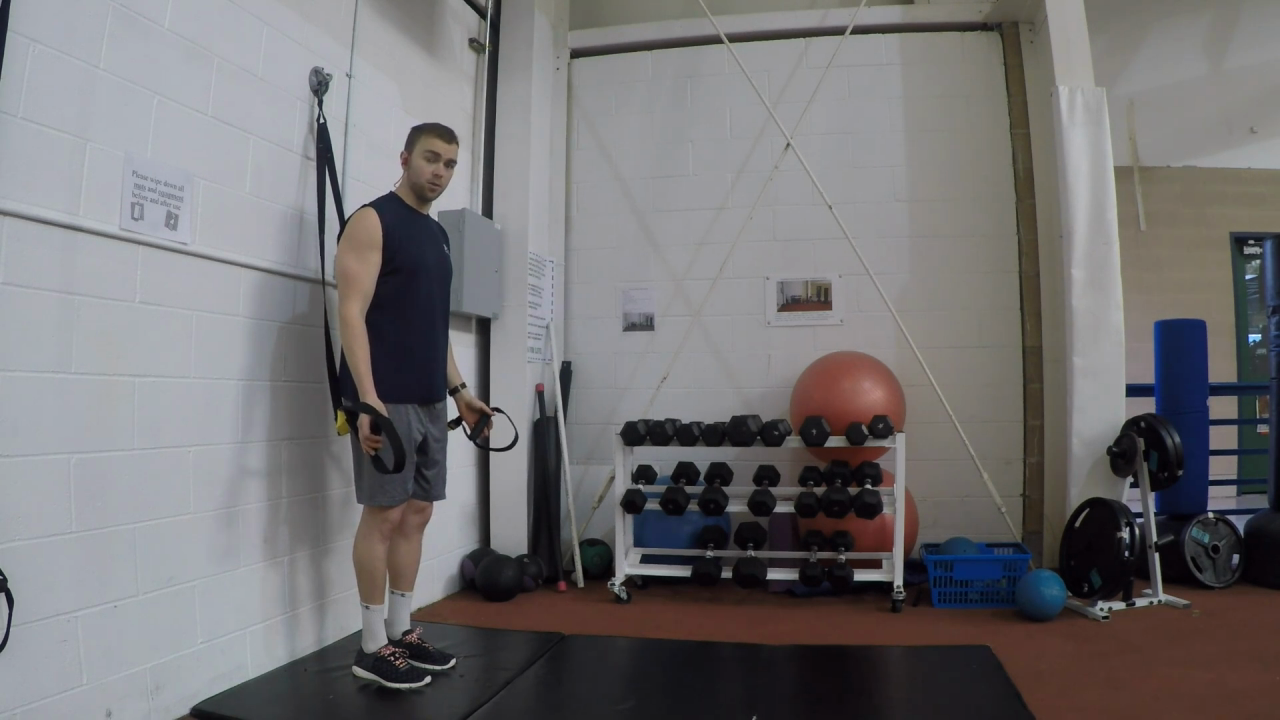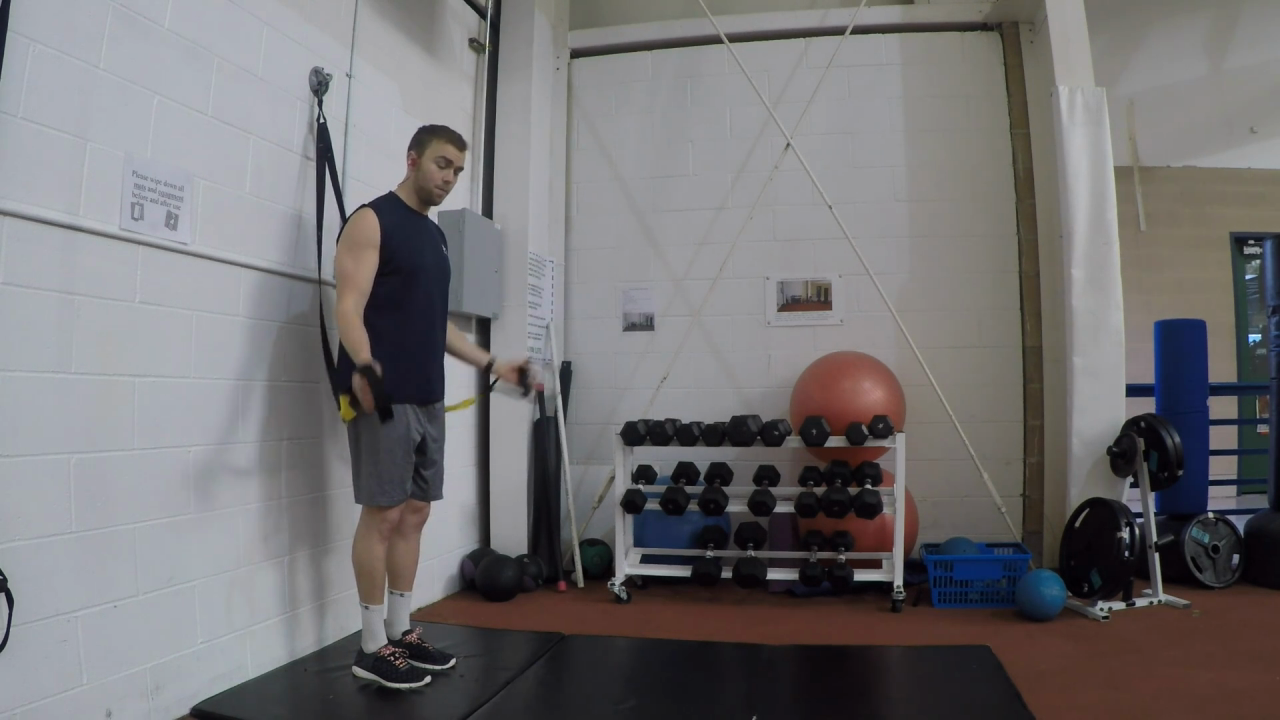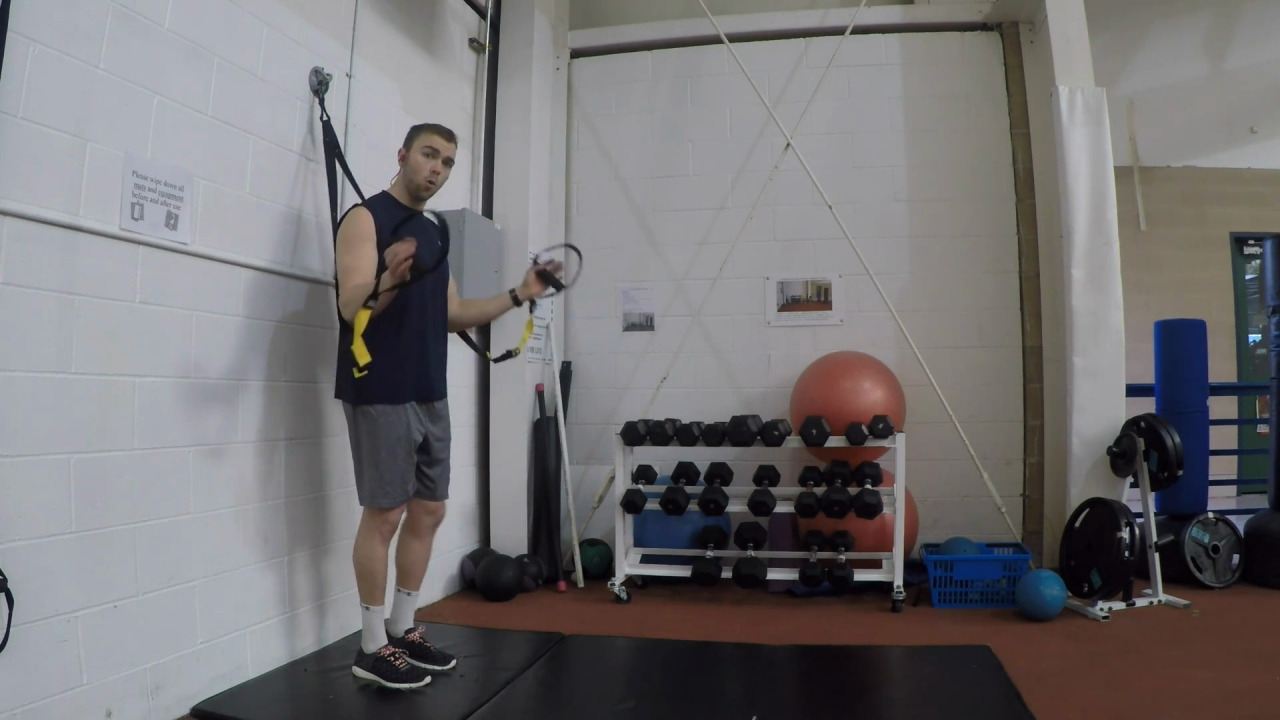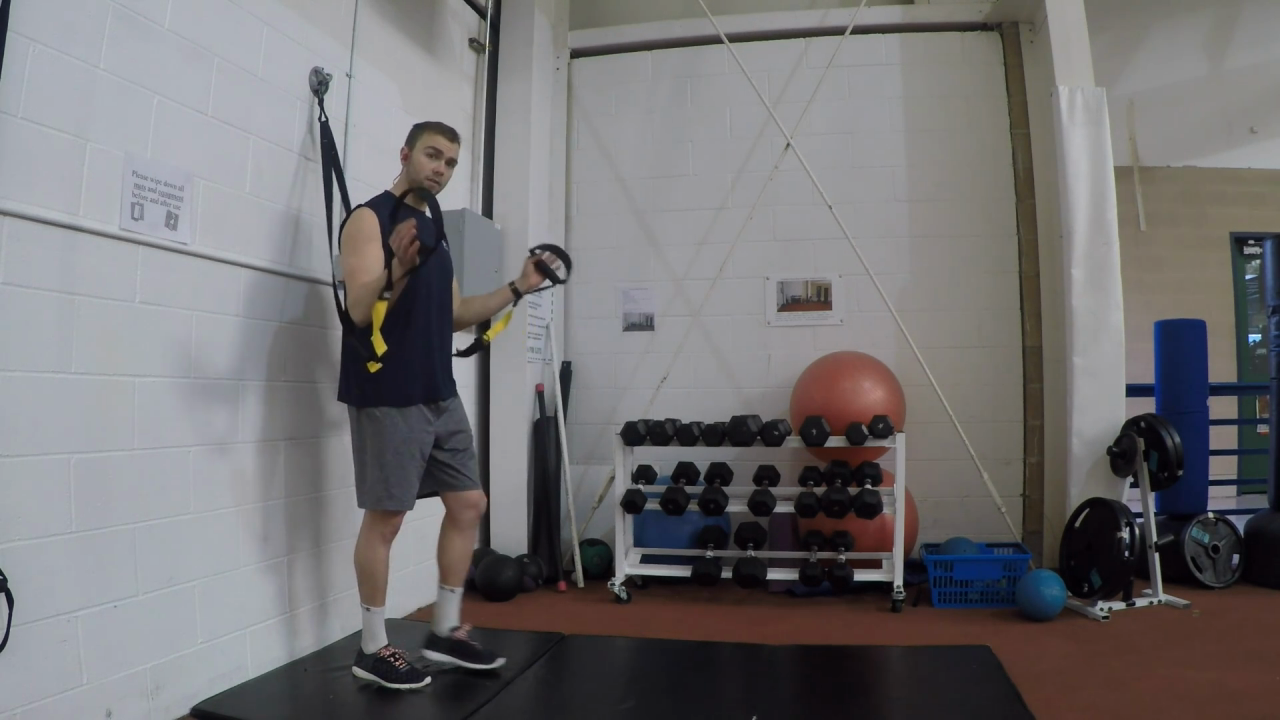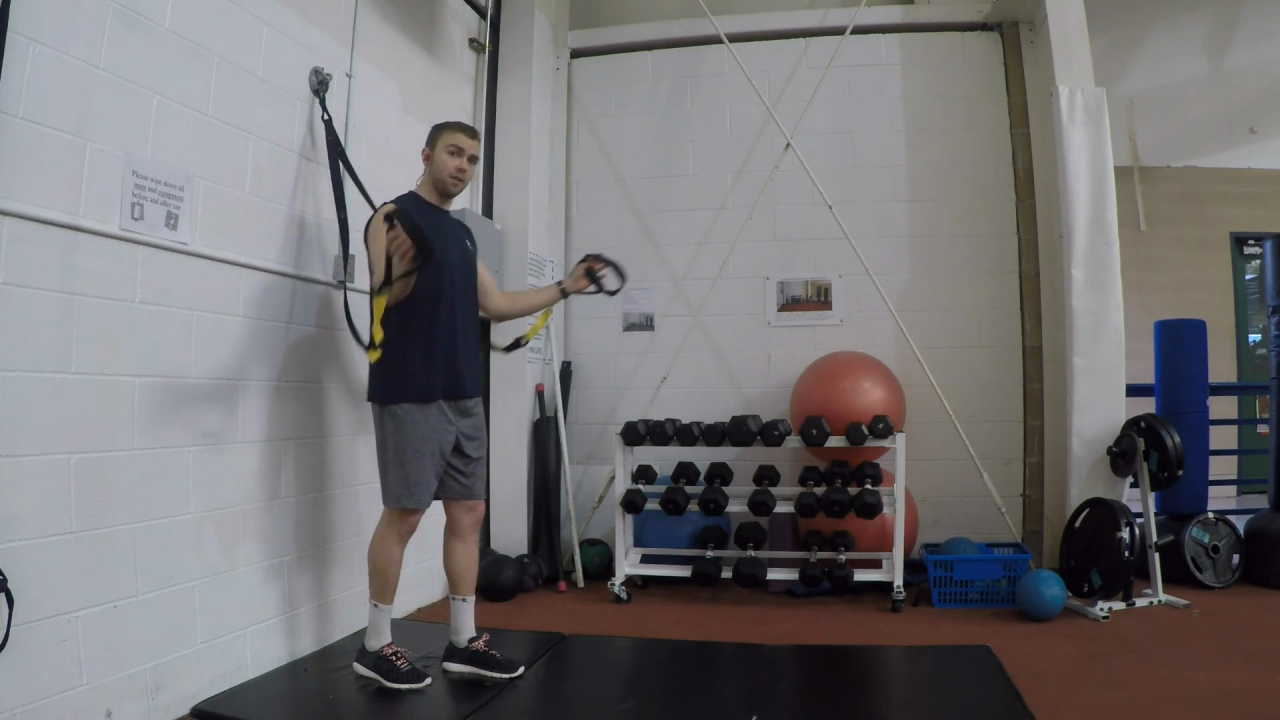
dt=0.4s
person 1, frame 1
left shoulder: (437, 234)
right shoulder: (373, 222)
right elbow: (352, 313)
left wrist: (458, 390)
right wrist: (368, 397)
left hip: (429, 401)
right hip: (385, 400)
left knee: (416, 514)
right knee: (383, 515)
left ankle: (401, 631)
right ankle: (372, 646)
person 1, frame 2
left shoulder: (435, 235)
right shoulder: (372, 221)
right elbow: (348, 308)
left wrist: (489, 361)
right wrist: (363, 367)
left hip: (426, 397)
right hip: (384, 396)
left knee: (414, 513)
right knee: (382, 514)
left ankle: (400, 630)
right ankle: (372, 646)
person 1, frame 3
left shoulder: (432, 231)
right shoulder: (366, 218)
left elbow: (450, 313)
right elbow: (351, 307)
left wrist: (519, 295)
right wrist: (389, 280)
left hip: (430, 394)
right hip: (381, 395)
left knee: (428, 513)
right knee: (383, 515)
left ankle: (402, 629)
right ankle: (373, 647)
person 1, frame 4
left shoulder: (435, 231)
right shoulder: (370, 219)
right elbow: (360, 307)
left wrist: (517, 288)
right wrist: (397, 265)
left hip: (440, 396)
right hip: (388, 397)
left knee: (468, 505)
right knee: (384, 517)
left ankle: (447, 629)
right ankle: (373, 647)
person 1, frame 5
left shoulder: (461, 233)
right shoulder: (395, 217)
left elbow: (496, 305)
right elbow: (389, 289)
left wrist: (565, 286)
right wrist: (404, 262)
left hip: (463, 396)
right hip: (410, 396)
left knee: (468, 514)
right knee: (403, 515)
left ankle: (464, 640)
right ankle: (376, 645)
